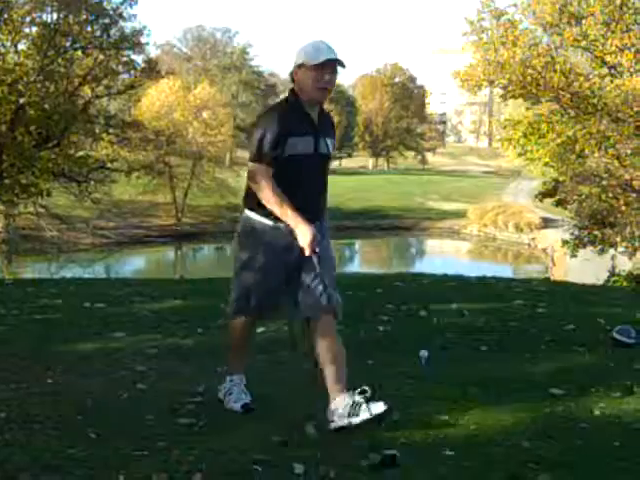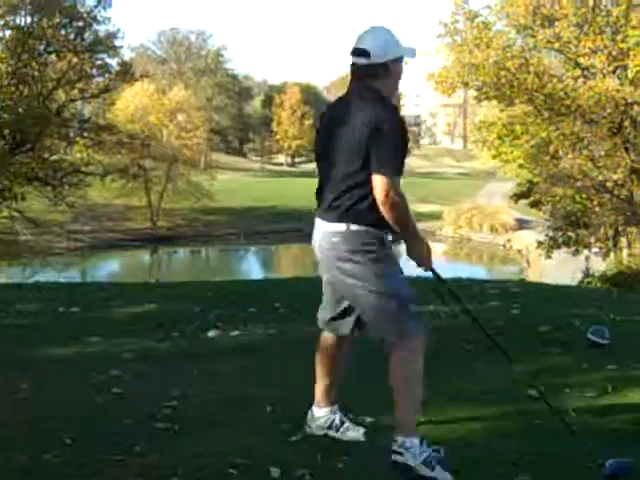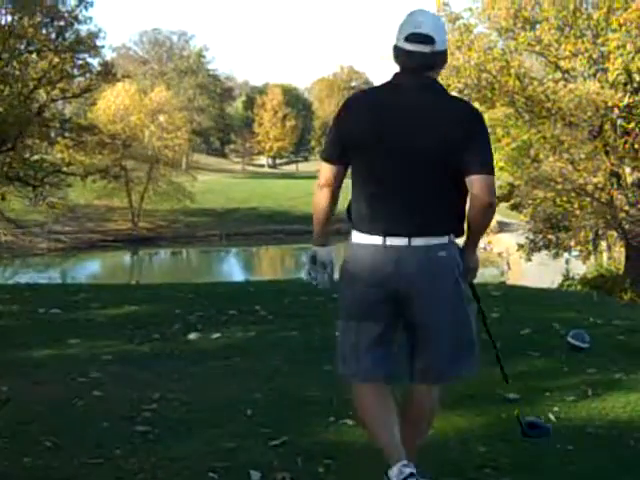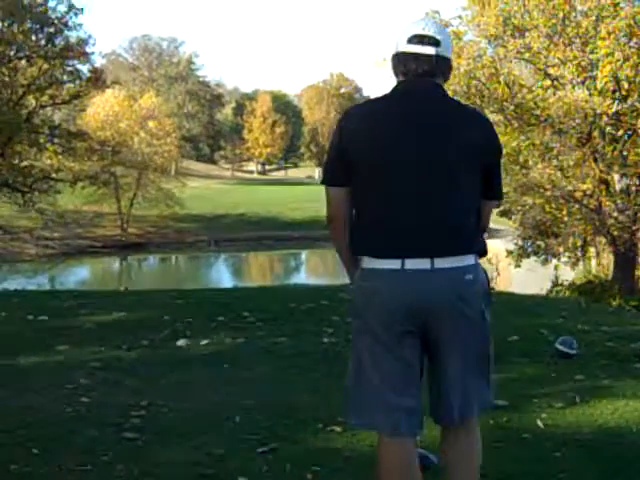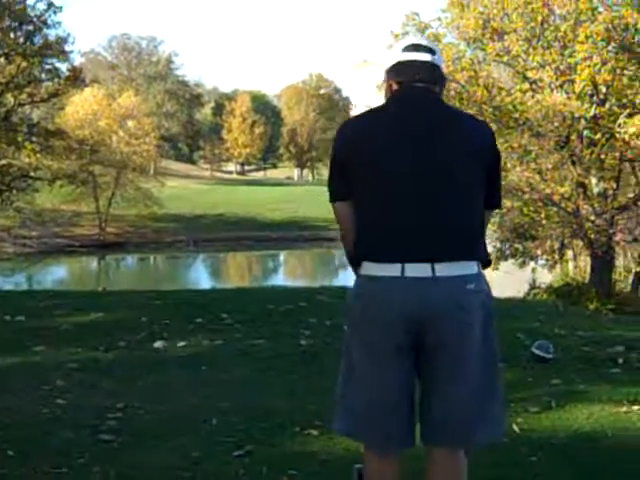
dt=0.5s
person 1, frame 1
left shoulder: (327, 124)
right shoulder: (275, 119)
right elbow: (261, 181)
left wrist: (316, 225)
right wrist: (298, 225)
left hip: (311, 231)
right hip: (267, 230)
left knee: (326, 313)
right knee: (247, 311)
left ankle: (341, 403)
right ankle: (234, 378)
person 1, frame 2
left shoulder: (333, 112)
right shoulder: (386, 118)
right elbow: (385, 191)
right wrist: (413, 239)
left hip: (328, 232)
right hip: (361, 242)
left knee: (337, 326)
right knee: (407, 337)
left ankle: (323, 412)
person 1, frame 3
left shoulder: (357, 107)
right shoulder: (463, 116)
left elbow: (326, 184)
right elbow: (483, 196)
left wrist: (320, 242)
right wrist: (469, 248)
left hip: (367, 253)
right hip: (434, 255)
left knee: (366, 373)
right knee: (427, 374)
person 1, frame 4
left shoulder: (357, 121)
right shoulder: (477, 127)
left elbow: (337, 214)
right elbow: (483, 217)
left wrist: (356, 273)
left hip: (382, 281)
right hip: (457, 278)
left knee: (394, 425)
right knee: (460, 417)
person 1, frame 5
left shoulder: (354, 132)
right shoulder: (478, 134)
left elbow: (349, 228)
right elbow: (481, 221)
left hip: (382, 289)
right hip: (458, 288)
left knee: (381, 440)
right knee: (448, 440)
